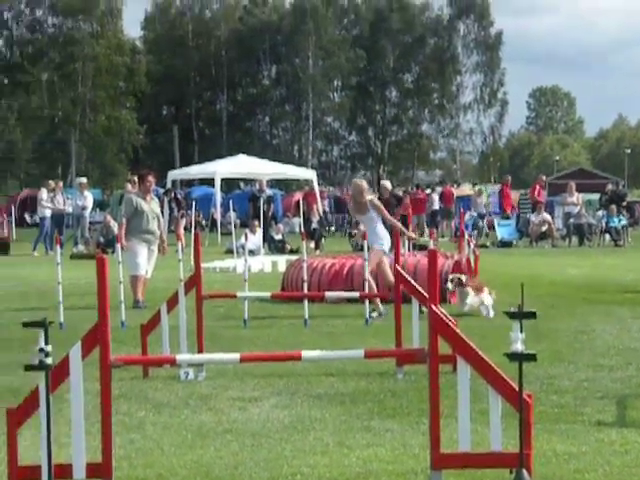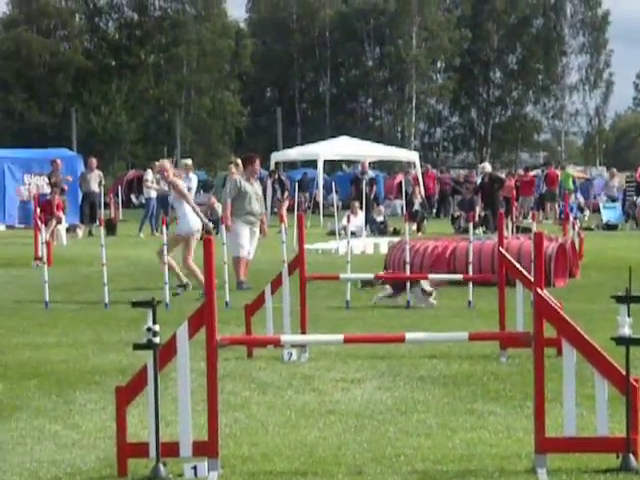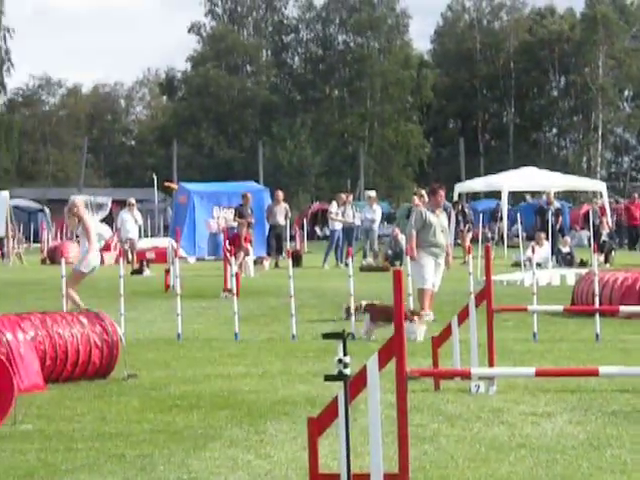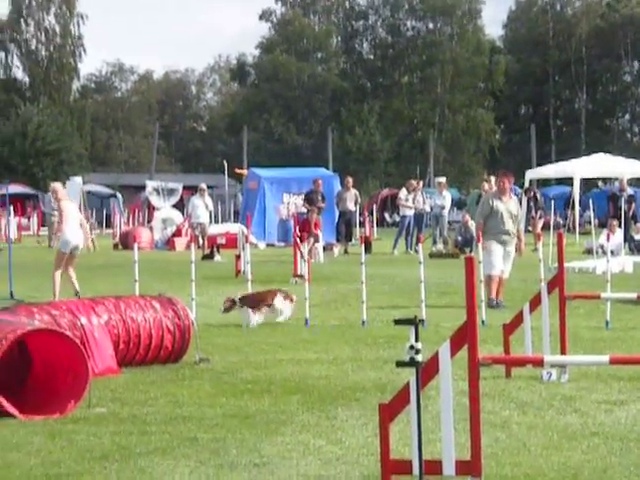
dt=1s
person 1, frame 1
left shoulder: (155, 201)
right shoulder: (132, 198)
left elbow: (160, 222)
right elbow: (123, 219)
left wrist: (163, 240)
right wrist: (122, 237)
left hip: (153, 242)
right hip: (136, 240)
left knee: (146, 273)
right knee: (138, 271)
left ankle: (142, 299)
right ankle: (137, 300)
person 1, frame 2
left shoulder: (257, 183)
right shoulder: (236, 180)
left elbow: (261, 205)
right elbow: (227, 200)
left wrist: (263, 222)
right wrist: (227, 218)
left hip: (255, 223)
right hip: (240, 221)
left knee: (249, 254)
right knee: (241, 252)
left ankle: (245, 280)
right ankle: (240, 281)
person 1, frame 3
left shoulder: (443, 214)
right shoulder: (421, 211)
left elbow: (446, 235)
right elbow: (412, 230)
left wrist: (449, 253)
right wrist: (412, 249)
left hip: (439, 254)
right hip: (425, 253)
left knee: (434, 285)
right knee: (425, 283)
left ankle: (429, 312)
right ankle: (424, 313)
person 1, frame 4
left shoulder: (514, 200)
right shoulder: (489, 198)
left elbow: (519, 222)
right elbow: (480, 219)
left wrist: (521, 241)
right wrist: (479, 237)
left hip: (510, 242)
right hip: (493, 240)
left knee: (503, 273)
right knee: (493, 271)
left ankle: (499, 299)
right ankle: (491, 299)
person 2, frame 1
left shoulder: (372, 201)
right shoulder: (352, 206)
left elbow: (389, 219)
left wrist: (406, 232)
right wrist: (362, 227)
left hip: (381, 240)
right hip: (373, 242)
left knee: (365, 272)
right knee: (389, 280)
left ankle: (378, 307)
person 2, frame 2
left shoulder: (175, 182)
right shoulder: (174, 183)
left elbow: (190, 202)
left wrist: (203, 219)
left hip: (188, 224)
right hip: (193, 224)
left knee: (161, 253)
right knee: (187, 261)
left ankle: (184, 282)
person 2, frame 3
left shoulder: (85, 221)
right shoulder: (82, 220)
left elbow: (92, 242)
left wrist: (84, 260)
left hip: (88, 258)
right hip: (92, 259)
left knee: (66, 288)
right knee: (69, 286)
person 2, frame 4
left shoulder: (61, 204)
right shoulder: (73, 204)
left elbow: (61, 225)
right elbow: (84, 223)
right wrist: (88, 239)
left hip: (67, 238)
right hip: (79, 238)
left knee: (57, 269)
right knee: (68, 267)
left ankle: (55, 298)
right ankle: (76, 289)
